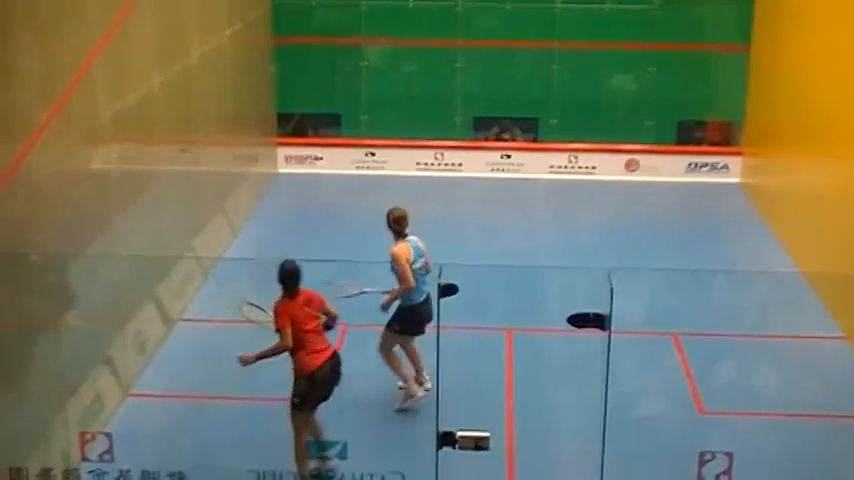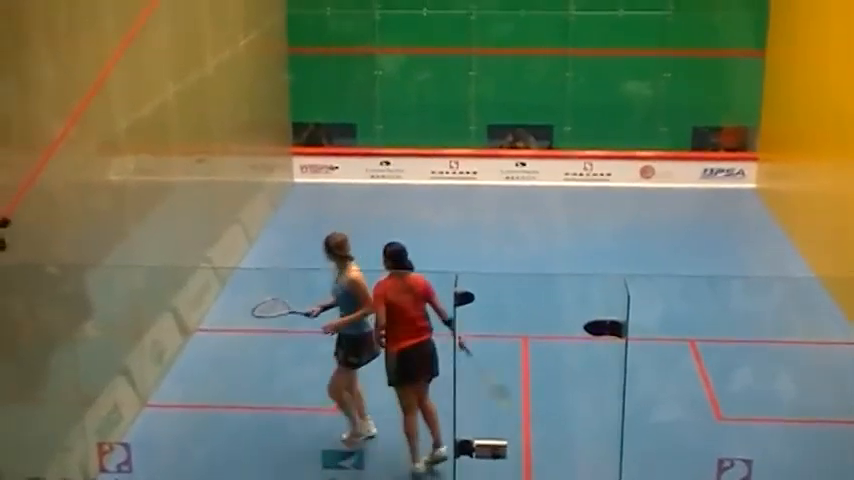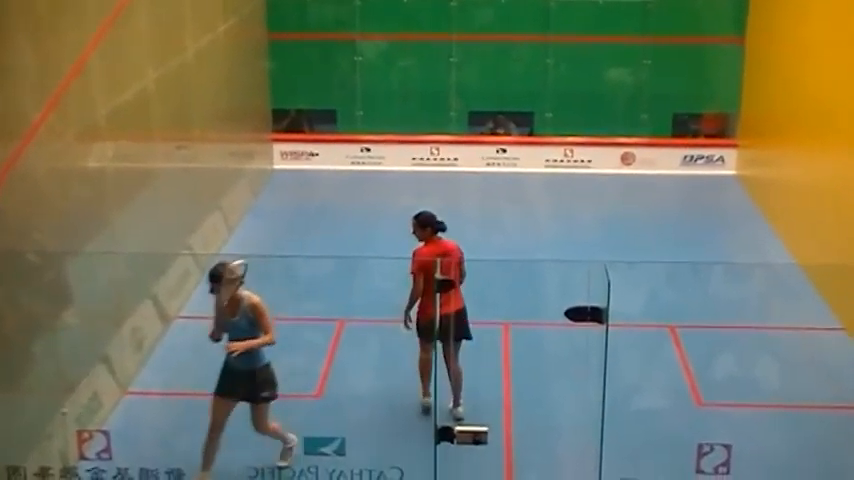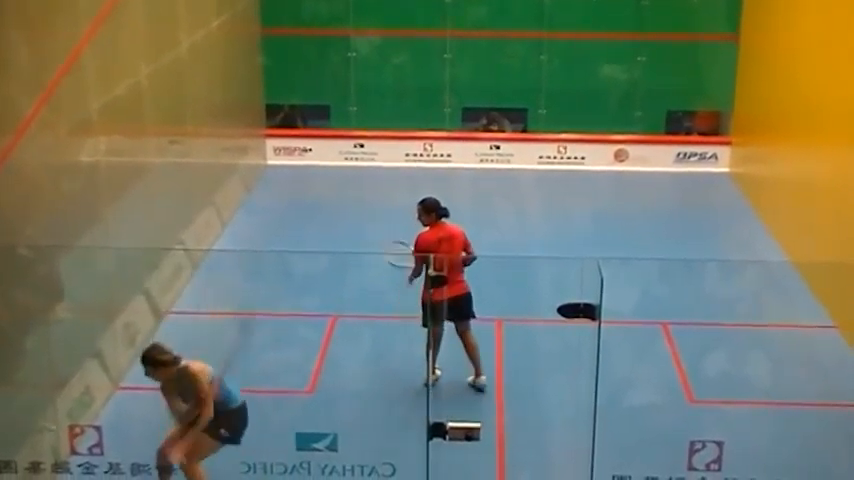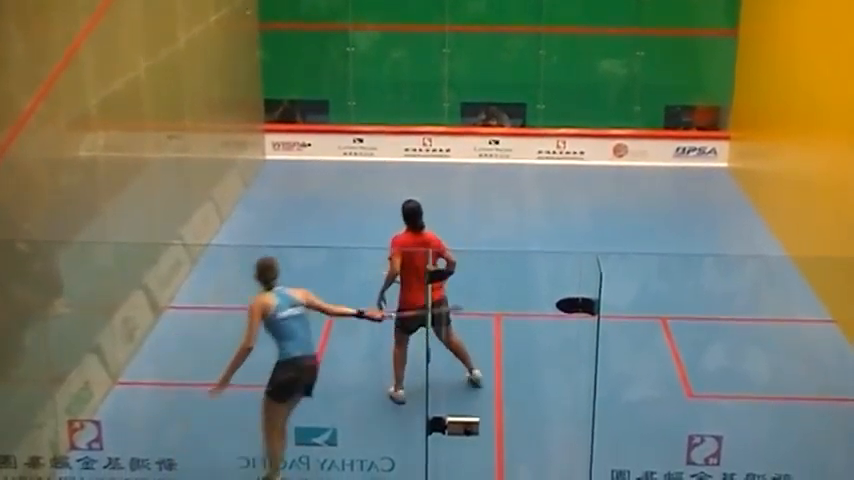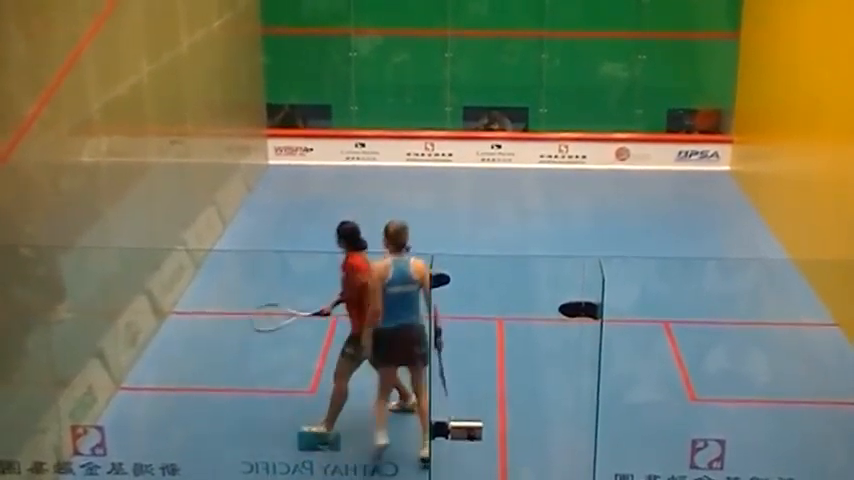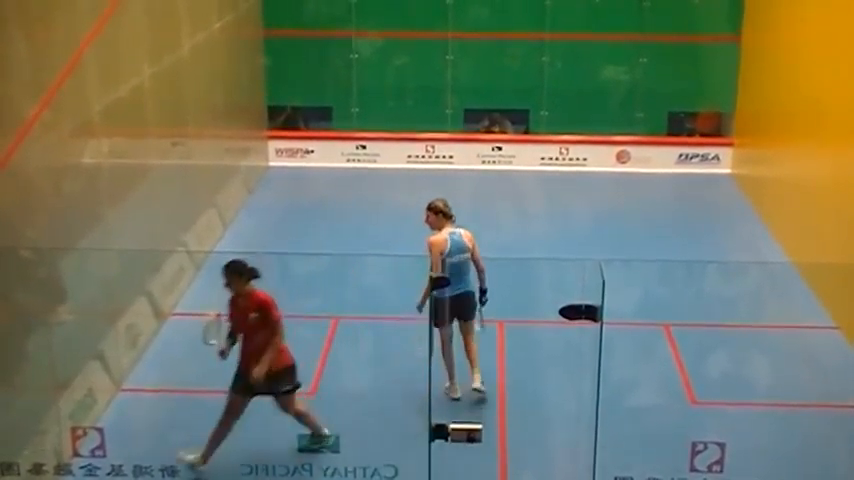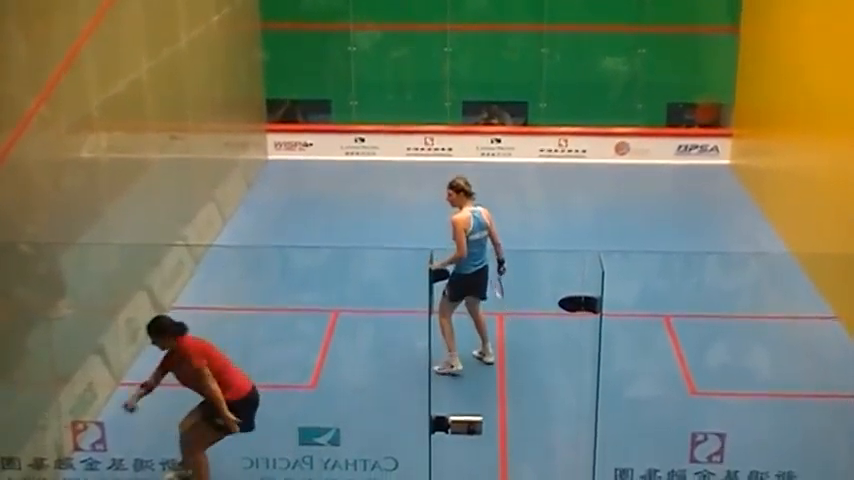
dt=0.5s
person 1, frame 1
left shoulder: (281, 307)
right shoulder: (311, 296)
left elbow: (286, 344)
right elbow: (333, 317)
left wrist: (255, 357)
left hip: (310, 370)
right hip: (330, 359)
left knee: (300, 427)
right knee: (304, 418)
right ankle: (324, 461)
person 1, frame 2
left shoulder: (382, 288)
right shoulder: (420, 282)
left elbow: (381, 323)
right elbow: (441, 310)
left wrist: (378, 335)
right wrist: (455, 332)
left hip: (399, 352)
right hip: (423, 346)
left knee: (408, 408)
right knee: (423, 400)
left ankle: (416, 461)
right ankle: (438, 447)
person 1, frame 3
left shoulder: (420, 254)
right shoulder: (454, 247)
left elbow: (417, 289)
right elbow: (461, 276)
left wrist: (407, 310)
left hip: (429, 314)
right hip: (455, 311)
left knee: (426, 353)
right knee: (452, 361)
left ankle: (426, 396)
right ankle: (457, 406)
person 1, frame 4
left shoulder: (423, 238)
right shoulder: (458, 232)
left elbow: (417, 270)
right elbow: (472, 256)
left wrist: (412, 277)
left hip: (435, 297)
right hip: (460, 293)
left knee: (435, 334)
right knee: (466, 334)
left ankle: (431, 373)
right ankle: (479, 376)
person 1, frame 5
left shoulder: (398, 241)
right shoulder: (433, 239)
left elbow: (394, 271)
right elbow: (452, 262)
left wrist: (382, 292)
right wrist: (442, 278)
left hip: (410, 303)
right hip: (436, 299)
left knee: (400, 343)
right knee: (448, 337)
left ankle: (398, 389)
right ankle: (473, 372)
person 1, frame 6
left shoulder: (354, 264)
right shoulder: (354, 260)
left elbow: (369, 299)
left wrist: (365, 334)
right wrist: (332, 305)
left hip: (364, 327)
right hip: (367, 326)
left knee: (341, 375)
left ankle: (327, 427)
right ankle: (407, 399)
person 1, frame 7
left shoulder: (264, 301)
right shoulder: (235, 302)
left elbow: (278, 335)
left wrist: (263, 365)
right wrist: (228, 346)
left hip: (276, 365)
right hip: (248, 364)
left knee: (289, 407)
right knee: (230, 414)
left ankle: (321, 434)
right ankle: (203, 458)
person 1, frame 8
left shoulder: (189, 349)
right shoulder: (171, 356)
left elbow: (209, 382)
right elbow: (153, 380)
left wrist: (225, 414)
right wrist: (135, 397)
left hip: (239, 400)
right hip: (234, 396)
left knee: (194, 448)
right knee: (186, 429)
person 2, frame 1
left shoulder: (397, 251)
right shoulder: (415, 241)
left elbow: (409, 284)
right elbow: (426, 270)
left wrist: (389, 299)
left hip: (410, 307)
right hip: (423, 301)
left knee: (385, 348)
right knee: (405, 342)
left ankle: (413, 390)
right ankle: (421, 380)
person 2, frame 2
left shoulder: (353, 277)
right shoulder: (340, 272)
left elbow: (371, 307)
left wrist: (341, 322)
right wrist: (322, 307)
left hip: (357, 338)
right hip: (347, 335)
left knee: (334, 389)
right knee: (349, 384)
left ankle: (358, 428)
right ankle: (364, 426)
person 2, frame 3
left shoulder: (252, 303)
right shoulder: (222, 303)
left elbow: (271, 337)
right elbow: (216, 337)
left wrist: (245, 345)
right wrist: (217, 331)
left hip: (257, 371)
right hip: (232, 368)
left knee: (260, 426)
right knee: (215, 425)
left ankle: (289, 441)
person 2, frame 4
left shoulder: (193, 371)
right shoulder: (167, 387)
left elbow: (207, 411)
right elbow: (182, 418)
left wrist: (183, 445)
left hip: (232, 414)
right hip: (220, 411)
left knee: (187, 461)
right knee: (164, 454)
person 2, frame 5
left shoulder: (259, 302)
right shoulder: (299, 294)
left elbow: (248, 345)
right elbow: (331, 309)
left wrist: (226, 377)
right wrist: (362, 314)
left hip: (290, 366)
right hip: (311, 364)
left knee: (271, 427)
right knee: (278, 419)
person 2, frame 6
left shoulder: (378, 269)
right shoulder: (419, 267)
left elbow: (376, 311)
right elbow: (431, 303)
left wrist: (369, 338)
left hip: (388, 336)
right hip: (414, 333)
left knee: (385, 389)
right knee: (420, 391)
left ankle: (380, 434)
right ankle: (424, 445)
person 2, frame 7
left shoulder: (435, 241)
right shoulder: (467, 235)
left elbow: (435, 277)
right elbow: (480, 268)
left wrist: (423, 300)
right wrist: (483, 290)
left hip: (443, 299)
right hip: (467, 296)
left knee: (446, 342)
right knee: (469, 337)
left ankle: (454, 387)
right ankle: (476, 379)
person 2, frame 8
left shoulder: (459, 219)
right shoulder: (485, 213)
left elbow: (462, 253)
right elbow: (497, 244)
left wrist: (442, 264)
right wrist: (501, 262)
left hip: (464, 276)
right hip: (482, 273)
left knee: (444, 315)
right knee: (474, 311)
left ankle: (453, 362)
right ankle: (487, 352)
